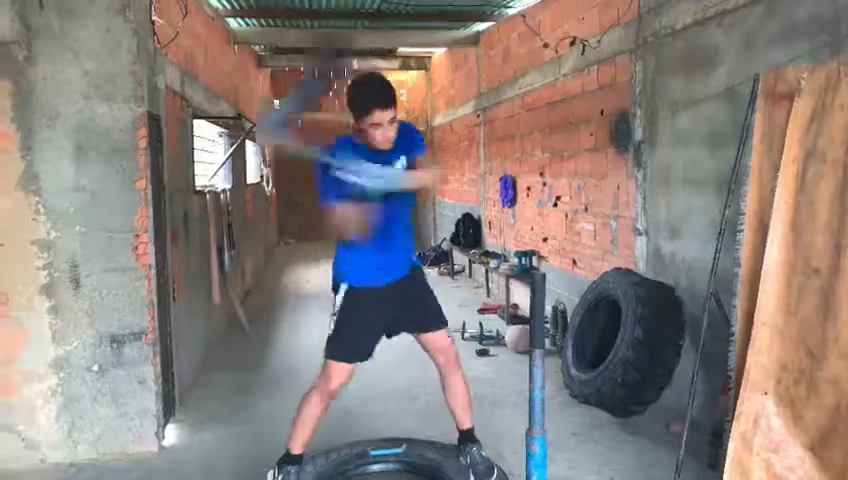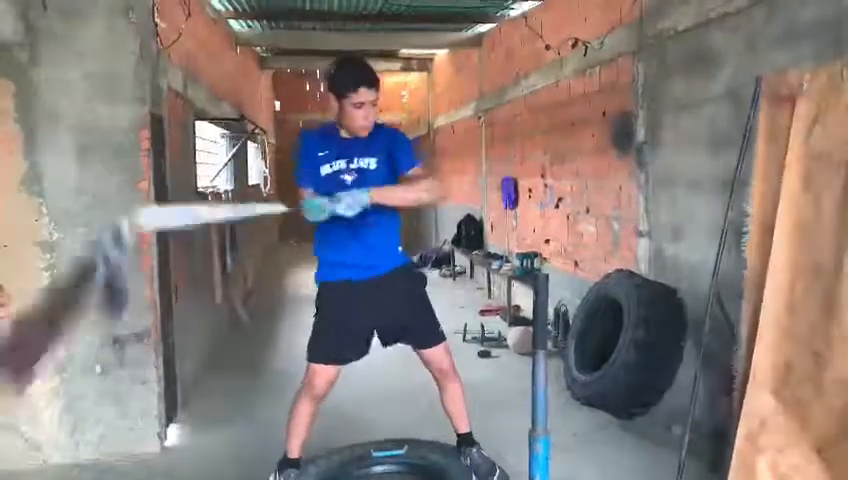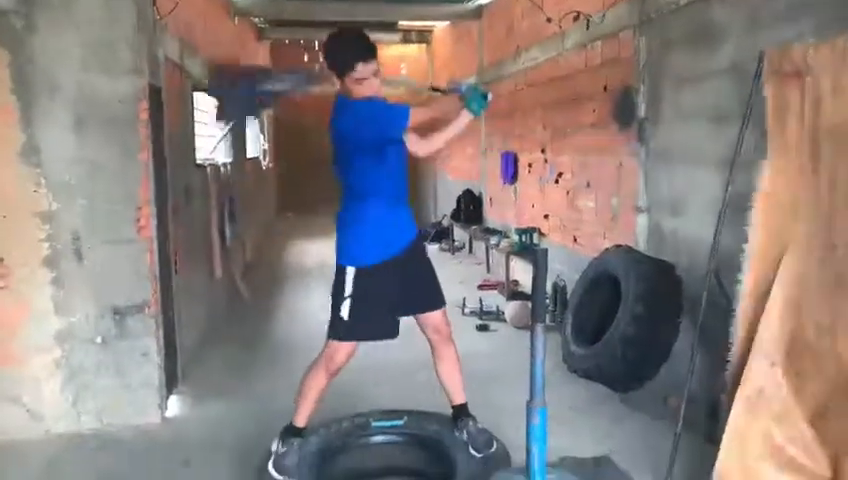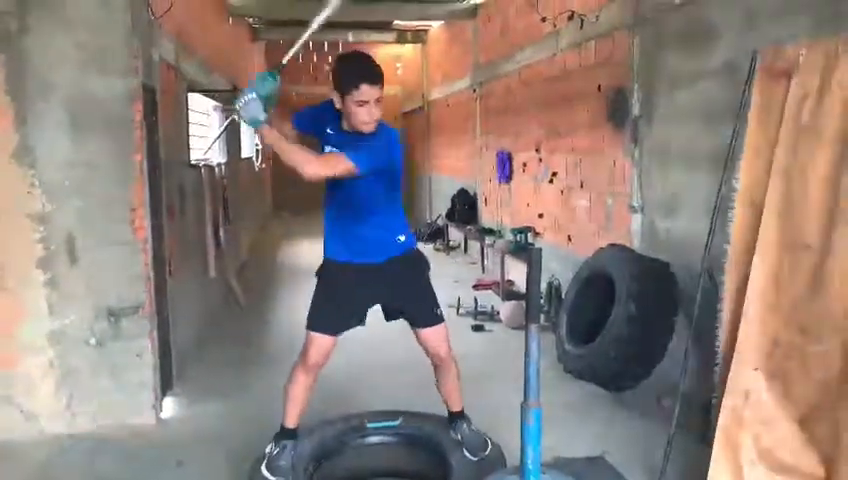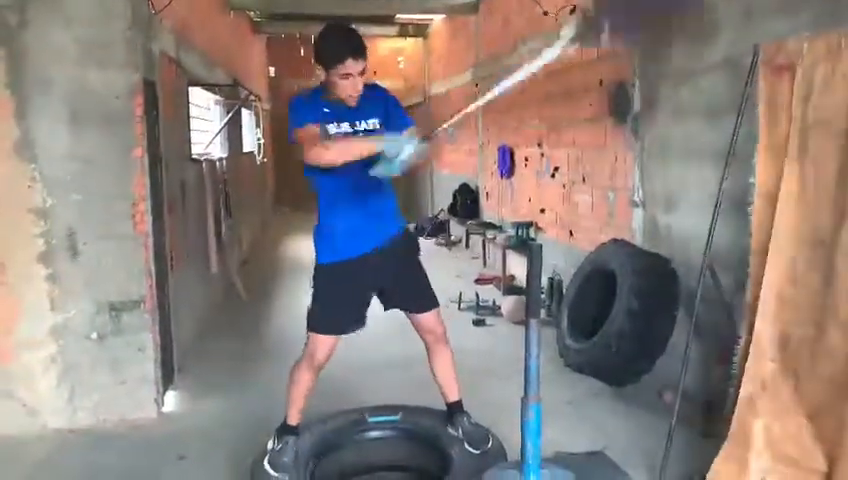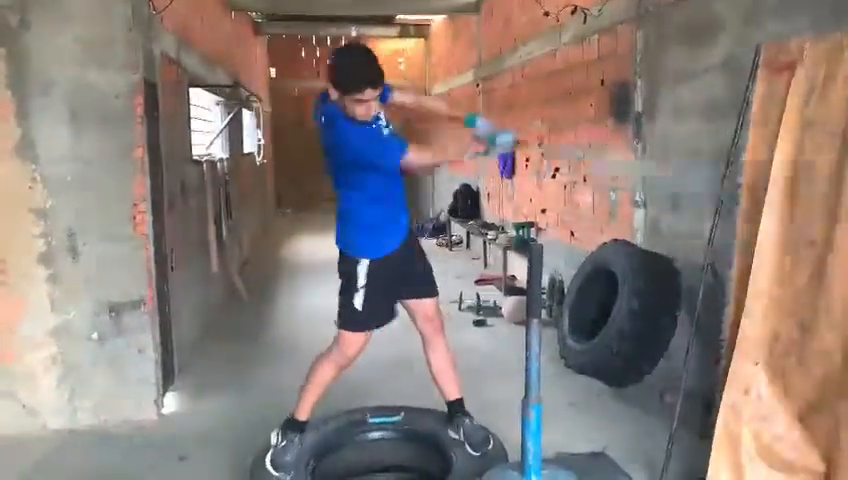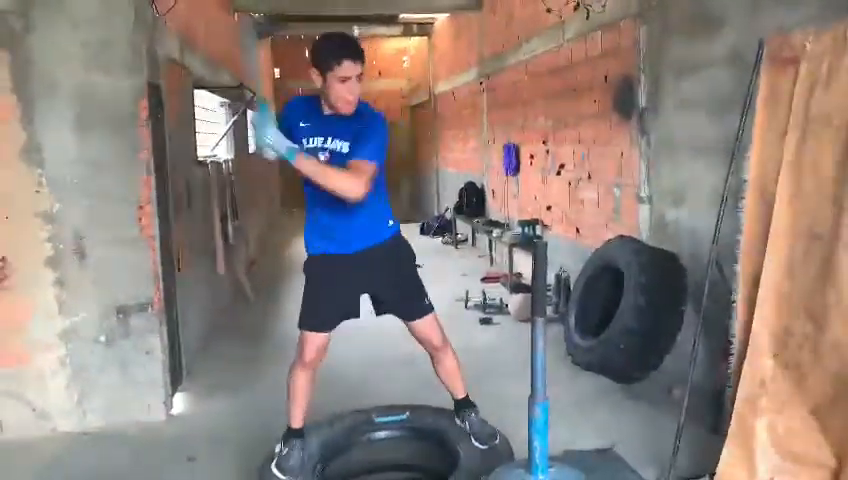
dt=0.7s
person 1, frame 1
left shoulder: (406, 136)
right shoulder: (340, 159)
left elbow: (432, 174)
right elbow: (351, 232)
right wrist: (364, 207)
left hip: (403, 273)
right hip: (360, 284)
left knee: (447, 356)
right knee: (331, 382)
left ankle: (469, 445)
person 1, frame 2
left shoulder: (391, 140)
right shoulder: (312, 143)
left elbow: (432, 189)
right elbow: (308, 199)
left wrist: (369, 196)
right wrist: (310, 206)
left hip: (393, 276)
right hip: (338, 284)
left knee: (443, 367)
right knee: (316, 384)
left ankle: (467, 446)
person 1, frame 3
left shoulder: (366, 105)
right shoulder: (358, 115)
left elbow: (421, 147)
right elbow: (427, 115)
left wrist: (470, 109)
right wrist: (459, 97)
left hip: (404, 242)
right hip: (365, 254)
left knee: (441, 331)
right knee: (336, 357)
left ankle: (462, 418)
right ankle: (291, 436)
person 1, frame 4
left shoulder: (384, 138)
right shoulder: (322, 116)
left elbow: (314, 169)
right elbow: (288, 131)
left wrist: (262, 125)
right wrist: (264, 111)
left hip: (398, 256)
right hip: (345, 261)
left knee: (440, 350)
right knee: (313, 357)
left ankle: (458, 419)
right ankle: (285, 438)
person 1, frame 5
left shoulder: (379, 99)
right shoulder: (304, 106)
left elbow: (416, 143)
right elbow: (316, 154)
left wrist: (403, 147)
right wrist: (381, 143)
left hip: (392, 240)
right hip: (340, 254)
left knee: (435, 331)
right knee: (317, 353)
left ankle: (457, 415)
right ankle: (287, 434)
person 1, frame 6
left shoulder: (342, 105)
right shoulder: (351, 134)
left elbow: (404, 100)
right elbow: (419, 161)
left wrist: (454, 114)
left hip: (397, 234)
right hip: (367, 248)
left knee: (432, 322)
right knee: (346, 349)
left ankle: (457, 415)
right ankle: (292, 429)
person 1, frame 7
left shoulder: (371, 124)
right shoulder: (297, 111)
left elbow: (354, 188)
right elbow: (282, 152)
left wrist: (294, 155)
right wrist: (272, 141)
left hip: (383, 247)
right hip: (328, 255)
left knee: (433, 338)
right knee: (308, 354)
left ankle: (466, 410)
right ankle: (293, 438)
